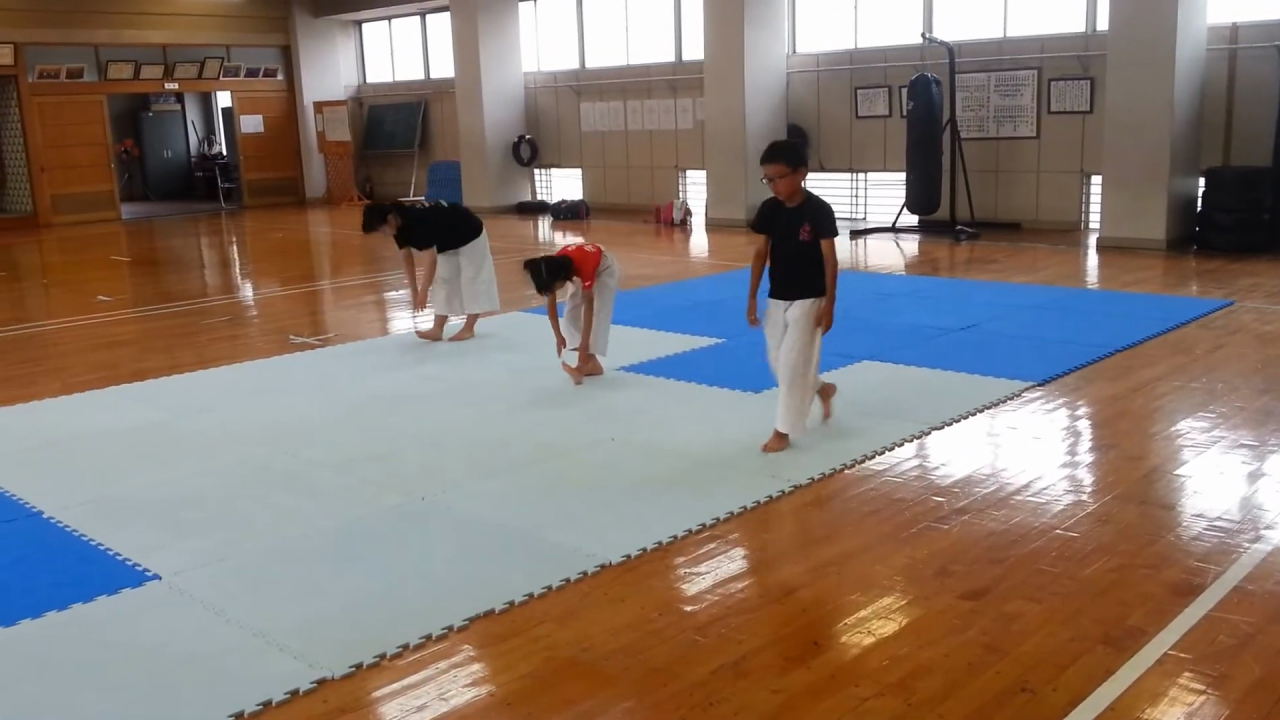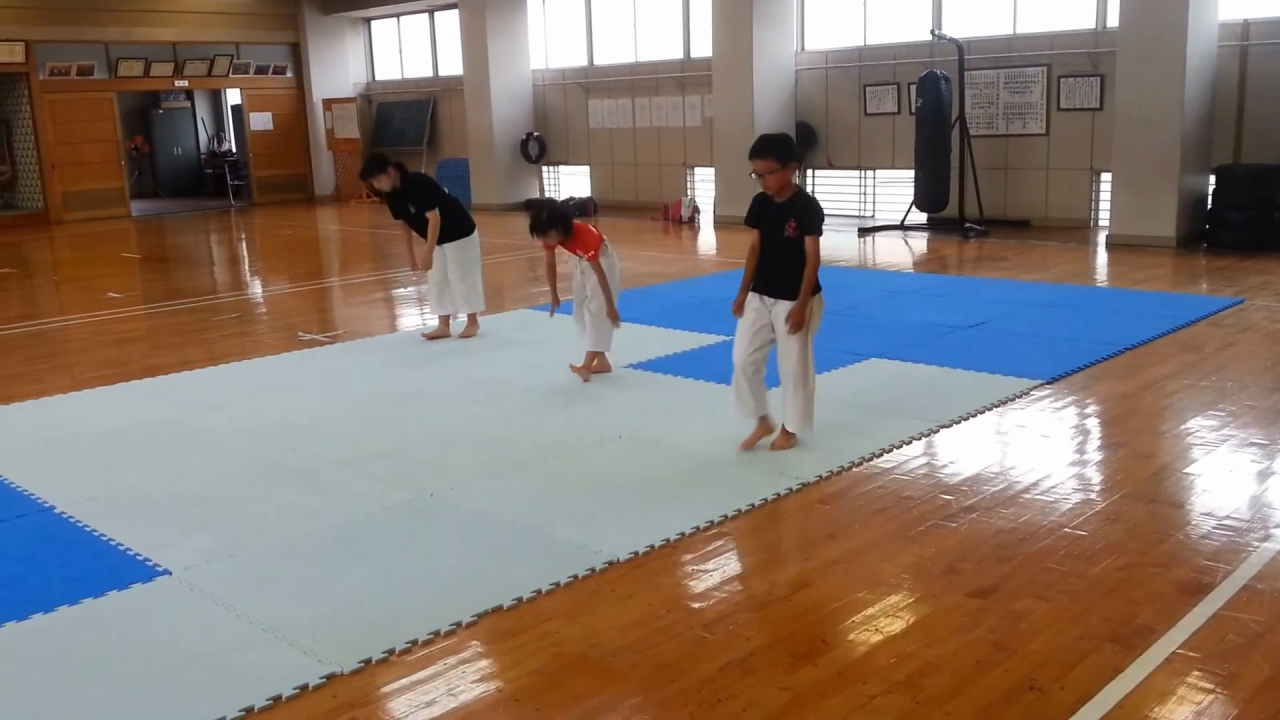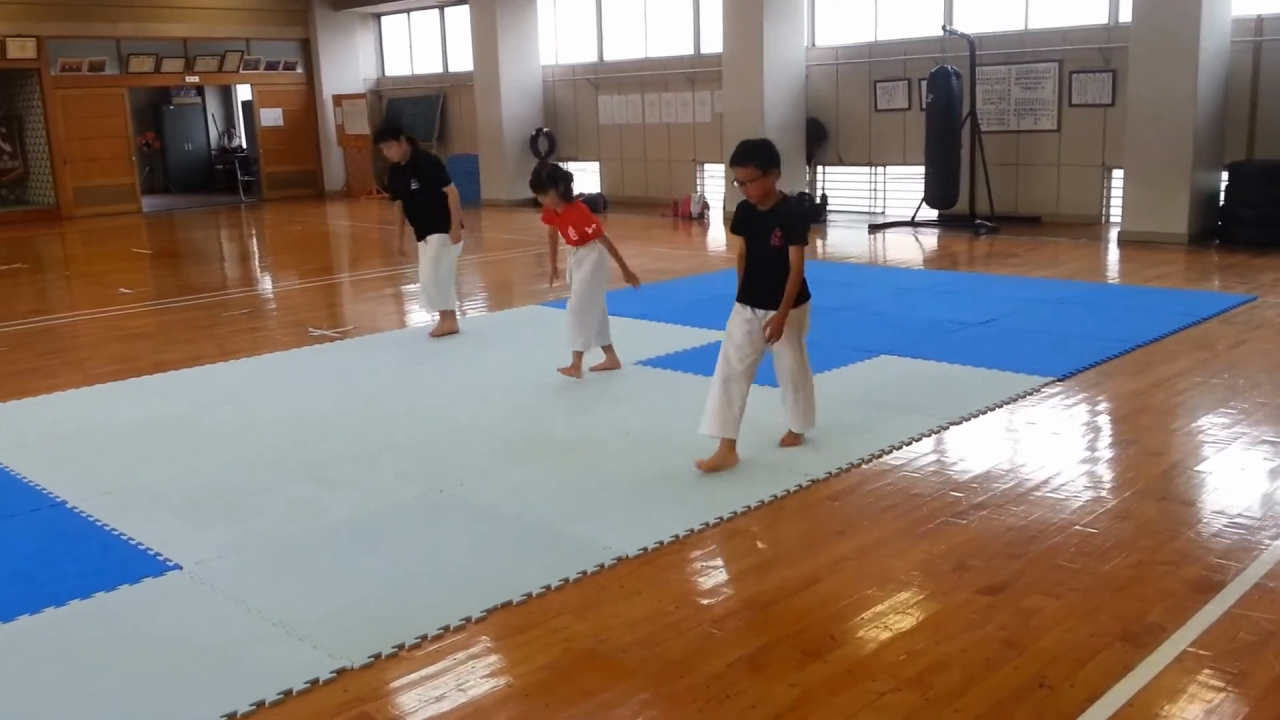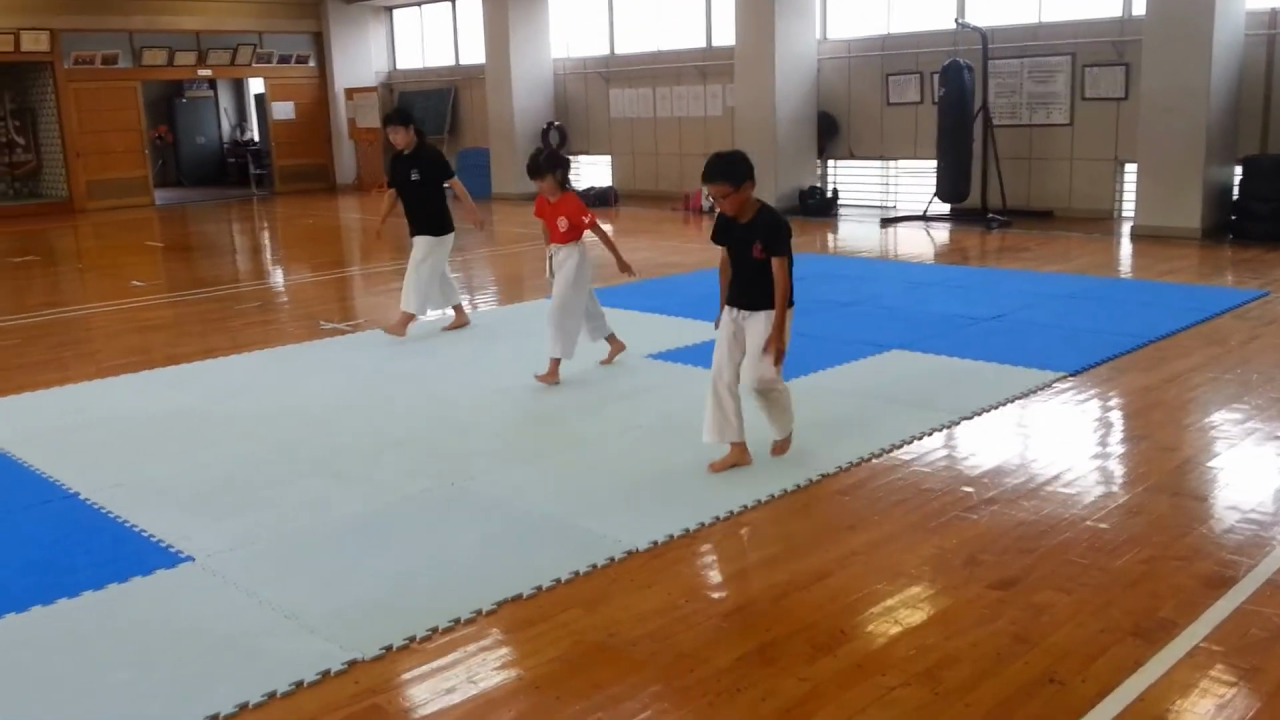
dt=0.2s
person 1, frame 1
left shoulder: (819, 211)
right shoulder: (769, 209)
left elbow: (830, 260)
right elbow: (760, 254)
left wrist: (828, 305)
right wrist: (752, 298)
left hip: (810, 301)
right hip: (776, 299)
left knee: (795, 364)
right knee: (780, 363)
left ankle: (784, 430)
right ankle: (823, 389)
person 1, frame 2
left shoulder: (807, 208)
right shoulder: (760, 203)
left elbow: (812, 259)
left wrist: (801, 306)
right wrist: (743, 291)
left hip: (796, 300)
right hip: (759, 297)
left knee: (793, 366)
right knee: (744, 358)
left ankle: (791, 429)
right ankle: (762, 420)
person 1, frame 3
left shoulder: (792, 215)
right shoulder: (744, 211)
left elbow: (796, 268)
left wrist: (782, 315)
left hip: (785, 308)
right hip: (747, 307)
left knee: (792, 370)
right knee: (730, 370)
left ankle: (799, 428)
right ankle: (726, 448)
person 1, frame 4
left shoulder: (773, 224)
right shoulder: (724, 221)
left elbow: (781, 279)
left wrist: (778, 330)
right wrist: (723, 309)
left hip: (766, 310)
right hip: (734, 308)
left knee: (758, 376)
right knee: (721, 375)
left ankle: (783, 429)
right ankle: (736, 448)
person 2, frame 1
left shoulder: (581, 267)
right shoulder: (551, 268)
left elbow: (588, 306)
right elbow: (551, 304)
left wrist: (584, 342)
right wrist: (558, 335)
left hip: (602, 268)
right hip: (580, 272)
left knee: (596, 315)
right knee: (571, 314)
left ankle: (582, 365)
right ankle: (591, 363)
person 2, frame 2
left shoulder: (582, 235)
right shoulder: (551, 236)
left elbow: (599, 272)
right elbow: (550, 264)
left wrist: (610, 305)
right wrist: (554, 295)
left hip: (602, 259)
right hip: (583, 262)
left knee: (596, 309)
right knee: (580, 311)
left ankle: (589, 363)
right ankle: (600, 360)
person 2, frame 3
left shoulder: (578, 212)
right shoulder: (549, 210)
left elbow: (604, 241)
right elbow: (552, 236)
left wrist: (625, 270)
right wrist: (553, 265)
left hip: (590, 258)
right hip: (574, 257)
left knee: (579, 308)
right knee: (592, 308)
left ankle: (576, 364)
right ankle: (611, 358)
person 2, frame 4
left shoulder: (573, 203)
right shoulder: (541, 201)
left elbow: (599, 232)
left wrist: (619, 260)
right wrist: (550, 258)
left hip: (573, 258)
right hip: (556, 256)
left knee: (560, 311)
right knee: (583, 306)
left ankle: (554, 370)
right ankle: (615, 343)
person 3, frame 1
left shoulder: (419, 221)
right shoulder: (398, 224)
left elbow: (431, 259)
right elbow: (406, 257)
left wrist: (423, 292)
right wrist: (413, 290)
left hip: (469, 235)
left knee: (472, 280)
right knee: (443, 281)
left ankle: (468, 329)
right ankle: (437, 329)
person 3, frame 2
left shoulder: (419, 185)
right shoulder: (392, 195)
left elbow: (434, 219)
right elbow: (405, 224)
left wrist: (428, 254)
right wrist: (412, 253)
left hip: (459, 234)
right hip: (436, 240)
left knee: (462, 279)
right knee: (438, 281)
left ankle: (472, 322)
right ankle: (444, 326)
person 3, frame 3
left shoulder: (428, 162)
right shoulder: (395, 172)
left elbow: (451, 192)
right elbow: (400, 204)
left wrist: (455, 226)
right wrist: (399, 237)
left hip: (444, 230)
right hip: (424, 233)
left knee: (431, 275)
right knee: (435, 277)
left ankle: (448, 319)
right ankle: (450, 322)
person 3, frame 4
left shoulder: (431, 155)
right shoulder: (397, 161)
left elbow: (455, 184)
right elbow: (392, 193)
left wrist: (474, 213)
right wrist: (381, 221)
left hip: (437, 229)
right hip: (420, 230)
left knee: (418, 273)
right knee: (437, 273)
left ankle: (402, 324)
right ankle: (461, 316)
